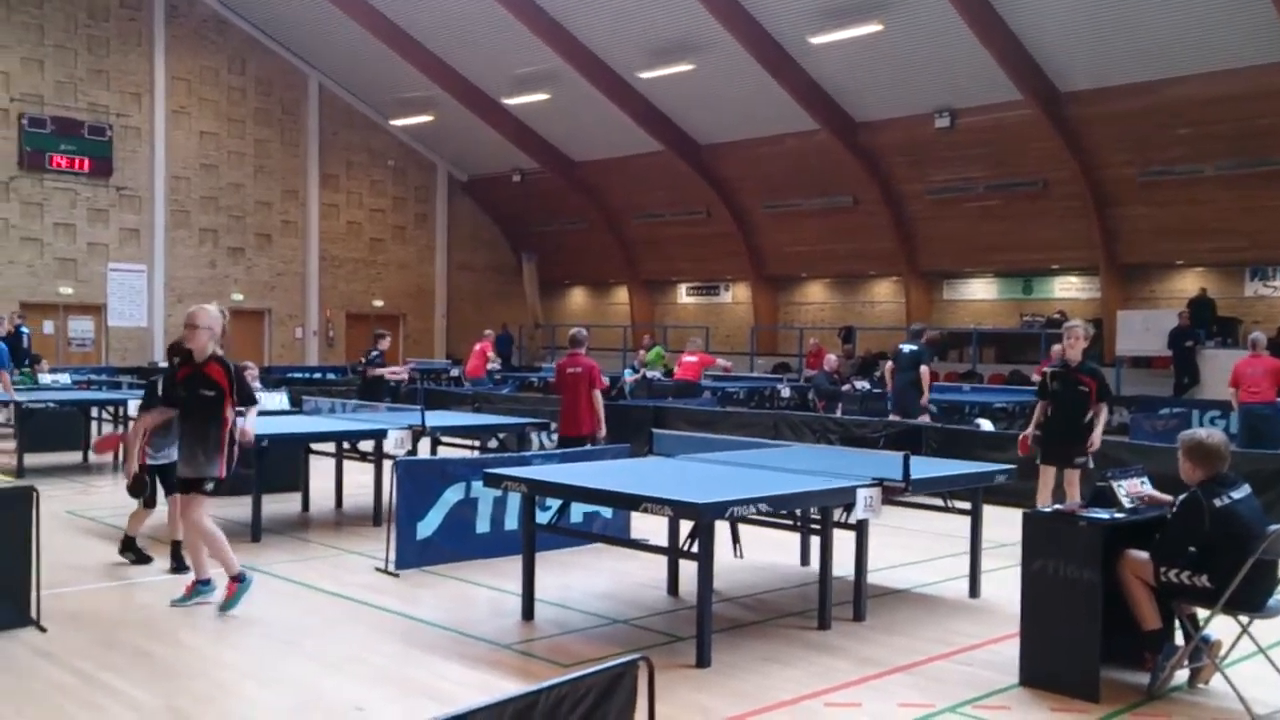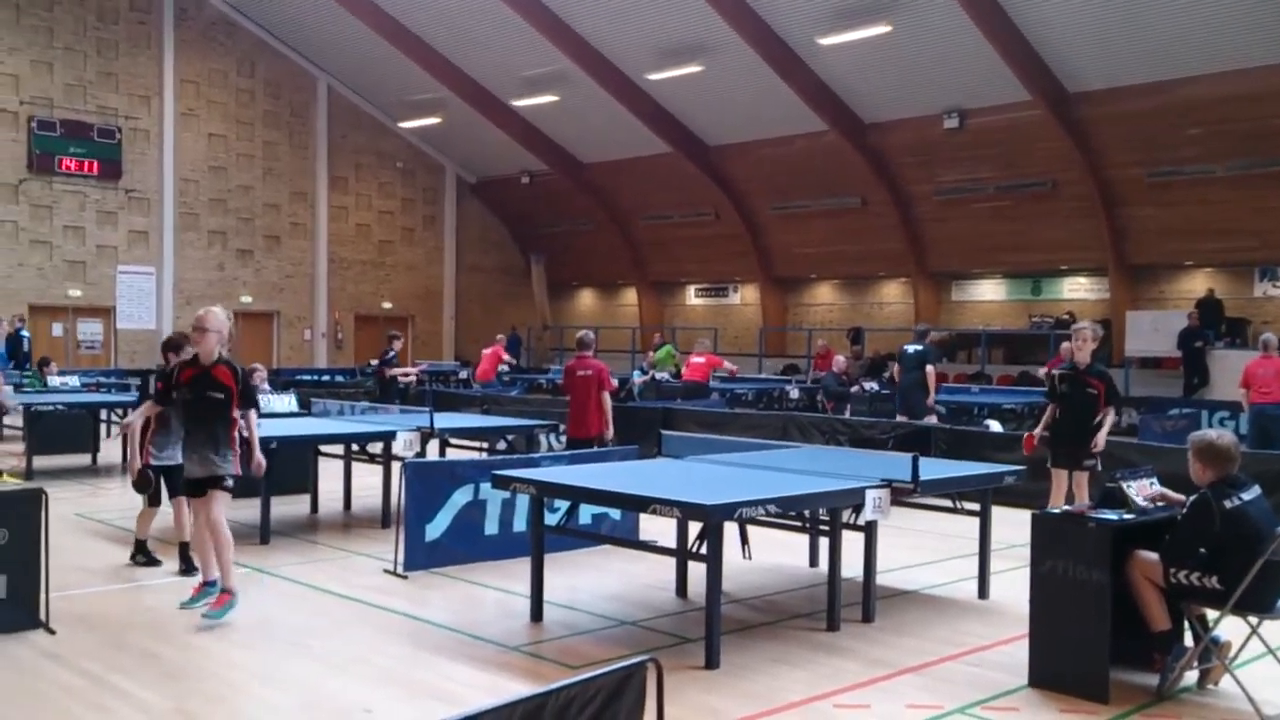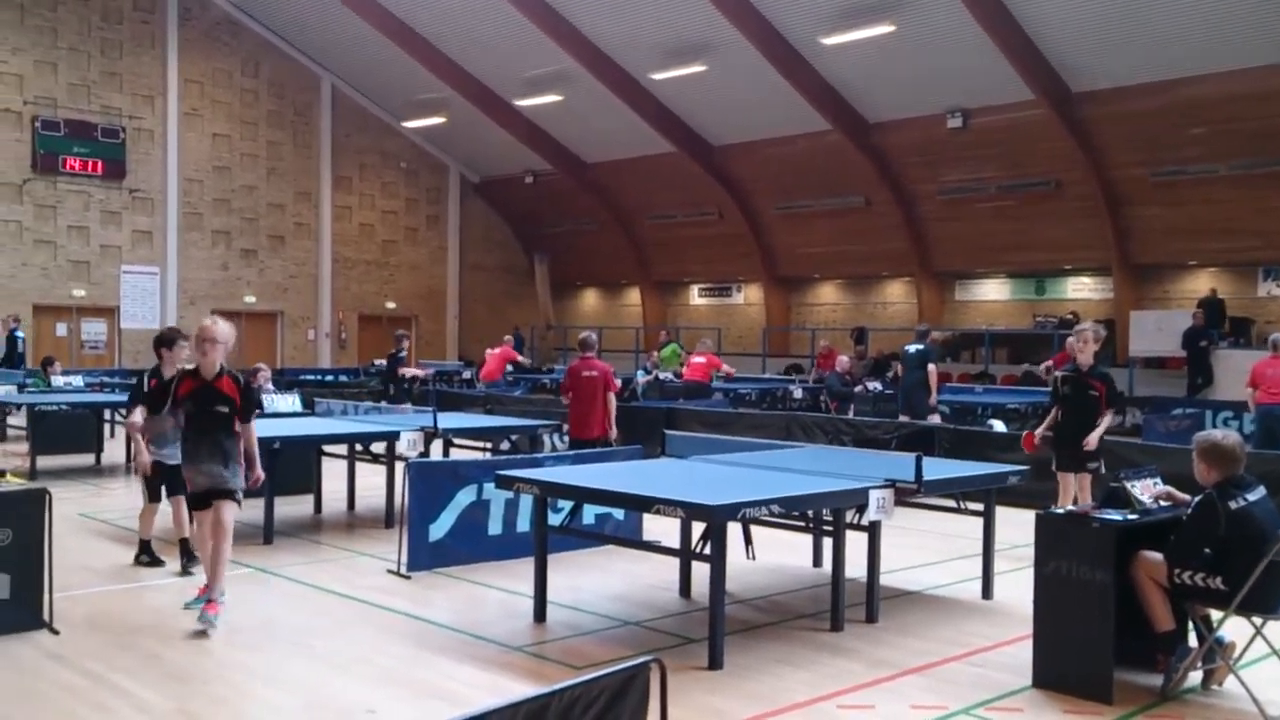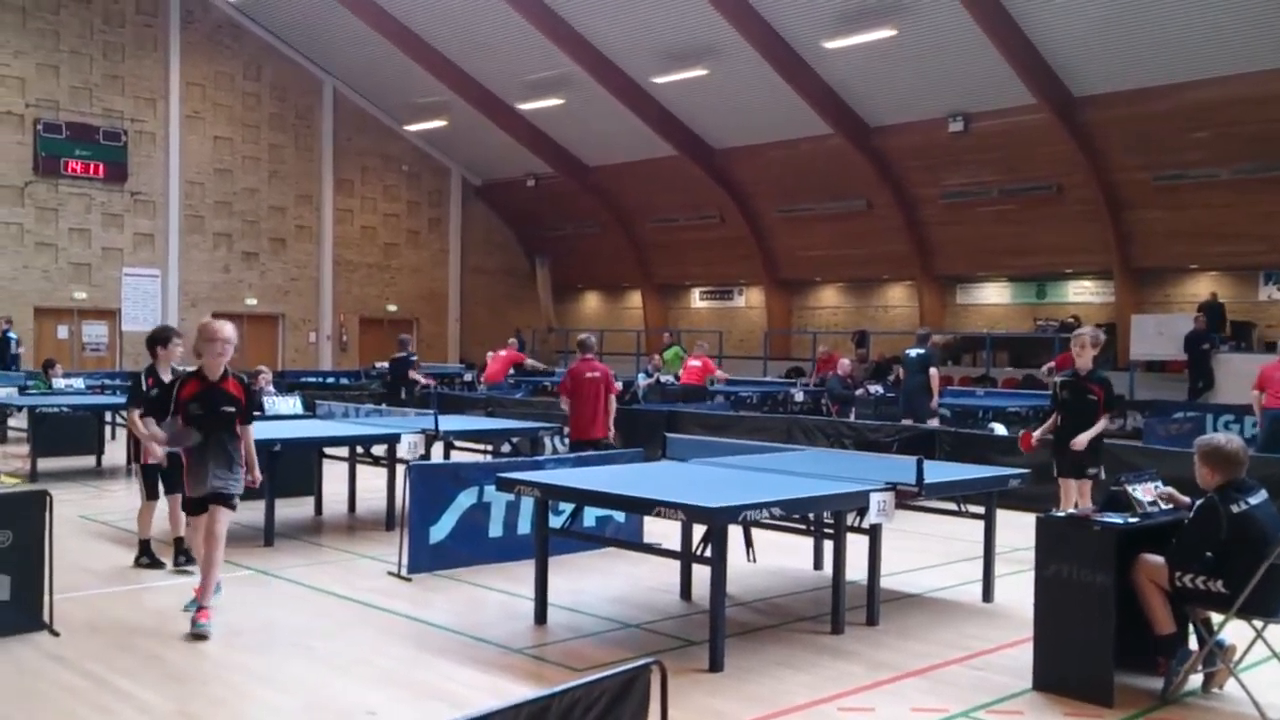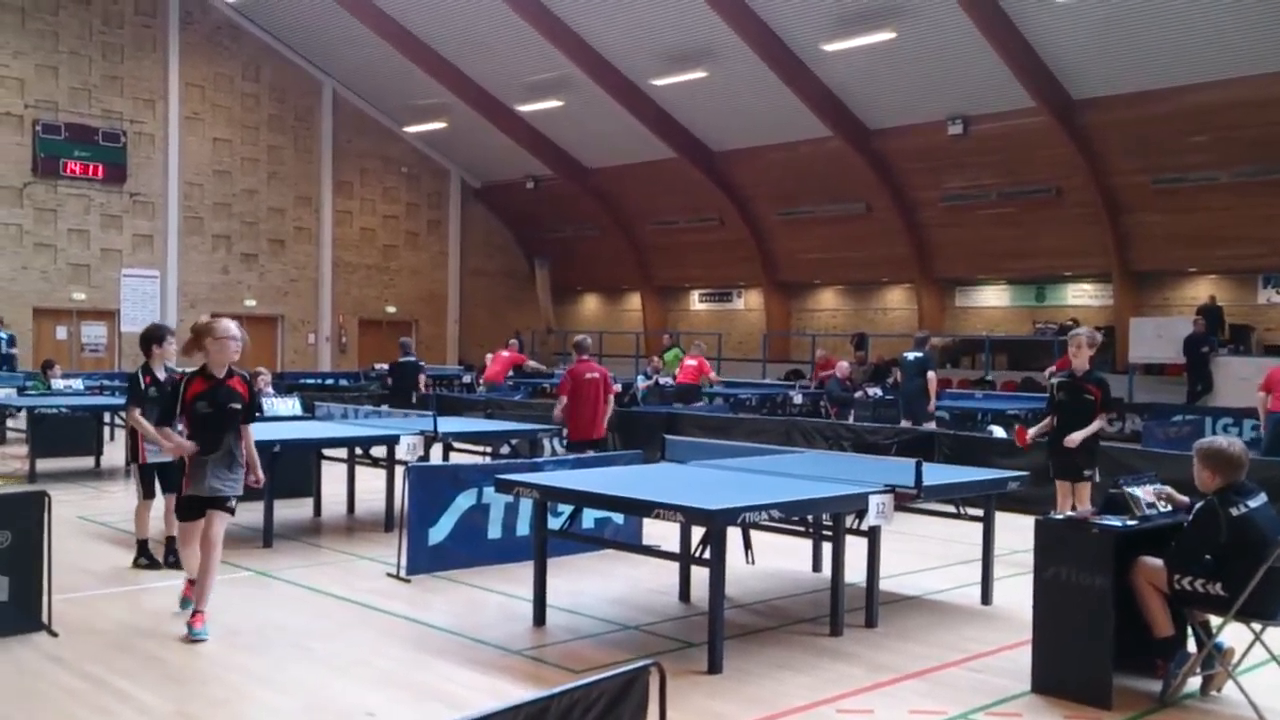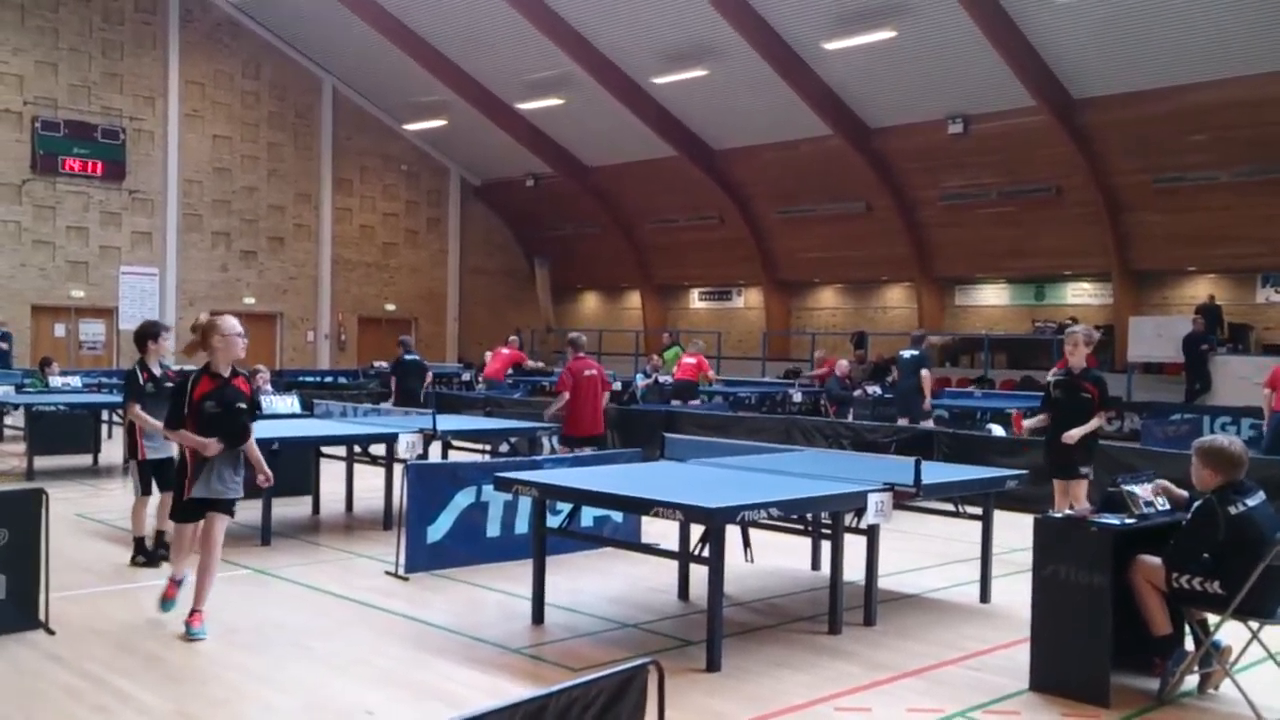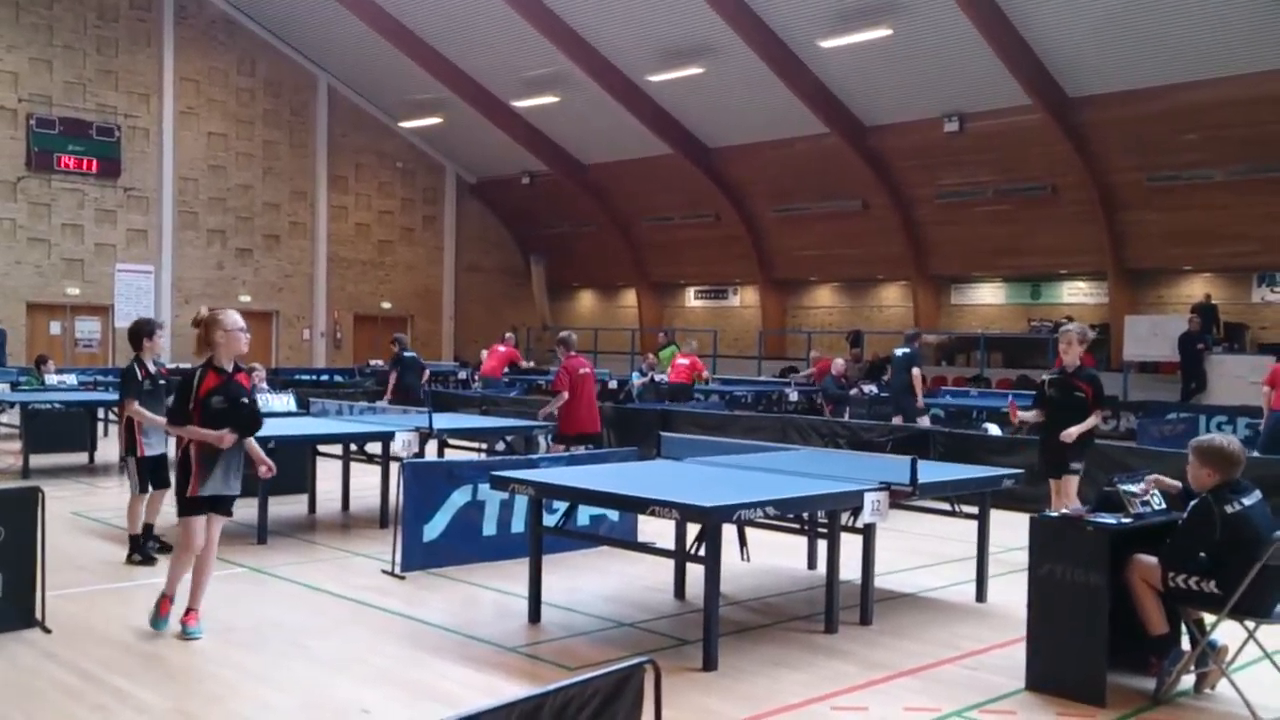
dt=0.1s
person 1, frame 1
left shoulder: (226, 369)
right shoulder: (178, 369)
left elbow: (252, 405)
right elbow: (168, 408)
left wrist: (247, 425)
right wrist: (139, 426)
left hip: (214, 455)
right hip: (188, 454)
left knee: (196, 518)
right knee: (187, 519)
left ankle: (237, 577)
right ankle: (203, 583)
person 1, frame 2
left shoulder: (233, 373)
right shoulder: (181, 370)
left elbow: (250, 411)
right elbow: (159, 400)
left wrist: (256, 450)
right wrist: (136, 417)
left hip: (223, 456)
right hip: (194, 455)
left knee: (214, 517)
right knee: (200, 522)
left ankle: (228, 591)
right ankle: (210, 580)
person 1, frame 3
left shoulder: (237, 384)
right shoulder: (179, 382)
left elbow: (247, 424)
right elbow: (149, 406)
left wrist: (256, 464)
right wrist: (136, 424)
left hip: (228, 468)
right hip: (195, 468)
left knee: (223, 526)
right knee: (203, 530)
left ankle: (213, 603)
right ankle: (213, 583)
person 1, frame 4
left shoulder: (239, 386)
right shoulder: (183, 385)
right elbow: (153, 418)
left wrist: (253, 464)
right wrist: (154, 435)
left hip: (228, 471)
right hip: (195, 470)
left knee: (216, 534)
right knee: (200, 535)
left ankle: (202, 610)
right ankle: (211, 583)
person 1, frame 5
left shoulder: (243, 384)
right shoulder: (188, 384)
right elbow: (164, 425)
left wrist: (255, 465)
right wrist: (177, 444)
left hip: (228, 473)
right hip: (193, 472)
left knee: (212, 539)
right knee: (188, 539)
left ankle: (198, 614)
right ankle: (192, 581)
person 1, frame 6
left shoulder: (244, 384)
right shoulder: (192, 383)
right elbow: (171, 429)
left wrist: (259, 464)
right wrist: (199, 442)
left hip: (229, 475)
right hip: (195, 473)
left knee: (214, 543)
right knee: (184, 543)
left ankle: (196, 613)
right ankle: (175, 579)
person 1, frame 7
left shoulder: (243, 379)
right shoulder: (196, 378)
right elbow: (174, 425)
left wrist: (259, 457)
right wrist: (210, 436)
left hip: (228, 472)
right hip: (196, 469)
left knee: (210, 543)
right knee: (194, 542)
left ankle: (192, 612)
right ankle: (166, 597)
person 2, frame 1
left shoulder: (1196, 500)
right shoulder: (1238, 487)
left elbow: (1162, 554)
right wrist: (1166, 501)
left hip: (1230, 588)
right hip: (1258, 585)
left knee: (1129, 562)
right knee: (1178, 565)
left ankle: (1162, 651)
right ankle: (1198, 643)
person 2, frame 2
left shoulder: (1206, 501)
right shoulder: (1248, 488)
left elbow: (1172, 554)
right wrist: (1178, 500)
left hip: (1239, 589)
left knee: (1138, 562)
right knee: (1185, 567)
left ankle: (1172, 653)
right ankle: (1208, 645)
person 2, frame 3
left shoulder: (1211, 502)
right shoulder: (1253, 488)
left elbow: (1176, 555)
right wrist: (1184, 500)
left hip: (1243, 590)
left knee: (1142, 563)
right knee: (1187, 569)
left ankle: (1175, 653)
right ankle: (1212, 645)
person 2, frame 4
left shoulder: (1213, 506)
right shoulder: (1255, 491)
left elbow: (1177, 558)
right wrist: (1184, 502)
left hip: (1244, 593)
left knee: (1143, 566)
right knee: (1188, 573)
left ankle: (1176, 656)
right ankle: (1211, 648)
person 2, frame 5
left shoulder: (1212, 509)
right shoulder: (1254, 494)
left elbow: (1176, 561)
right wrist: (1182, 502)
left hip: (1243, 596)
left knee: (1142, 569)
right knee: (1186, 577)
left ankle: (1175, 658)
right ankle: (1210, 651)
person 2, frame 6
left shoulder: (1210, 509)
right shoulder: (1252, 492)
left elbow: (1174, 558)
right wrist: (1176, 495)
left hip: (1241, 594)
left knee: (1140, 567)
right knee: (1186, 571)
left ankle: (1172, 656)
right ankle: (1208, 649)
person 2, frame 7
left shoulder: (1206, 508)
right shoulder: (1248, 491)
left elbow: (1171, 558)
right wrist: (1172, 487)
left hip: (1238, 593)
left knee: (1136, 566)
right knee: (1182, 571)
left ankle: (1169, 656)
right ankle: (1205, 649)
person 3, frame 1
right shoulder: (156, 386)
left hip: (171, 453)
right hip: (147, 454)
left knee: (177, 499)
right knee: (148, 507)
left ankle: (177, 553)
right ankle: (128, 544)
person 3, frame 2
right shoulder: (153, 383)
right elbow: (136, 421)
right wrist: (134, 457)
left hip: (177, 454)
right hip: (151, 454)
left knee: (181, 501)
right knee: (152, 505)
left ankle: (185, 556)
right ankle: (139, 550)
person 3, frame 3
right shoulder: (146, 381)
left hip: (176, 451)
right hip: (151, 452)
left knee: (179, 499)
right knee: (153, 503)
left ankle: (186, 552)
right ankle: (143, 550)
person 3, frame 4
left shoulder: (181, 380)
right shoulder: (142, 380)
right elbow: (133, 417)
right wrist: (151, 444)
left hip: (174, 451)
right hip: (149, 452)
left knee: (176, 498)
right knee: (150, 501)
left ankle: (181, 551)
right ankle: (144, 552)
person 3, frame 5
left shoulder: (175, 378)
right shoulder: (139, 378)
right elbow: (133, 417)
right wrist: (160, 440)
left hip: (169, 450)
right hip: (145, 450)
left knee: (173, 497)
right knee: (146, 500)
left ankle: (171, 550)
right ankle: (142, 552)
person 3, frame 6
left shoulder: (168, 374)
right shoulder: (135, 375)
right elbow: (134, 412)
right wrist: (165, 429)
left hip: (164, 446)
right hip: (141, 446)
left knee: (168, 493)
right knee: (143, 496)
left ankle: (160, 544)
right ankle: (139, 550)
person 3, frame 7
left shoulder: (160, 372)
right shoulder: (132, 371)
left elbow: (170, 402)
right elbow: (132, 409)
right wrist: (165, 423)
left hip: (158, 442)
right hip: (137, 443)
left knee: (162, 489)
right knee: (139, 494)
left ankle: (148, 535)
right ankle: (135, 548)
person 4, frame 1
left shoulder: (1093, 373)
right shoulder: (1051, 371)
left elbow: (1102, 406)
left wrist: (1098, 431)
right wrist: (1032, 427)
left hip: (1078, 436)
right hip: (1051, 434)
left knee: (1071, 484)
right knee: (1045, 484)
person 4, frame 2
left shoulder: (1101, 375)
right shoulder: (1059, 373)
left elbow: (1110, 410)
left wrist: (1103, 433)
right wrist: (1041, 427)
left hip: (1086, 440)
right hip: (1060, 436)
left knee: (1080, 486)
right knee: (1059, 487)
person 4, frame 3
left shoulder: (1103, 378)
right shoulder: (1062, 375)
left elbow: (1108, 413)
left wrist: (1097, 433)
right wrist: (1043, 428)
left hip: (1087, 442)
right hip: (1064, 439)
left knee: (1083, 488)
right knee: (1067, 490)
person 4, frame 4
left shoulder: (1102, 382)
right shoulder: (1062, 380)
left elbow: (1105, 418)
left wrist: (1088, 435)
right wrist: (1040, 432)
left hip: (1089, 447)
right hip: (1064, 444)
left knee: (1083, 495)
right knee: (1067, 495)
person 4, frame 5
left shoulder: (1099, 382)
right shoulder: (1058, 381)
left elbow: (1102, 418)
left wrist: (1082, 434)
right wrist: (1035, 430)
left hip: (1085, 448)
right hip: (1059, 446)
left knee: (1082, 499)
right knee: (1064, 498)
person 4, frame 6
left shoulder: (1096, 380)
right shoulder: (1055, 379)
left elbow: (1101, 417)
right elbow: (1047, 415)
left wrist: (1080, 431)
right wrist: (1029, 423)
left hip: (1082, 445)
right hip: (1056, 444)
left knee: (1078, 497)
right knee: (1061, 496)
person 4, frame 7
left shoulder: (1091, 379)
right shoulder: (1049, 378)
left elbow: (1097, 415)
right elbow: (1040, 413)
left wrist: (1077, 429)
right wrist: (1022, 416)
left hip: (1076, 444)
right hip: (1051, 443)
left knee: (1068, 493)
right knee: (1056, 495)
